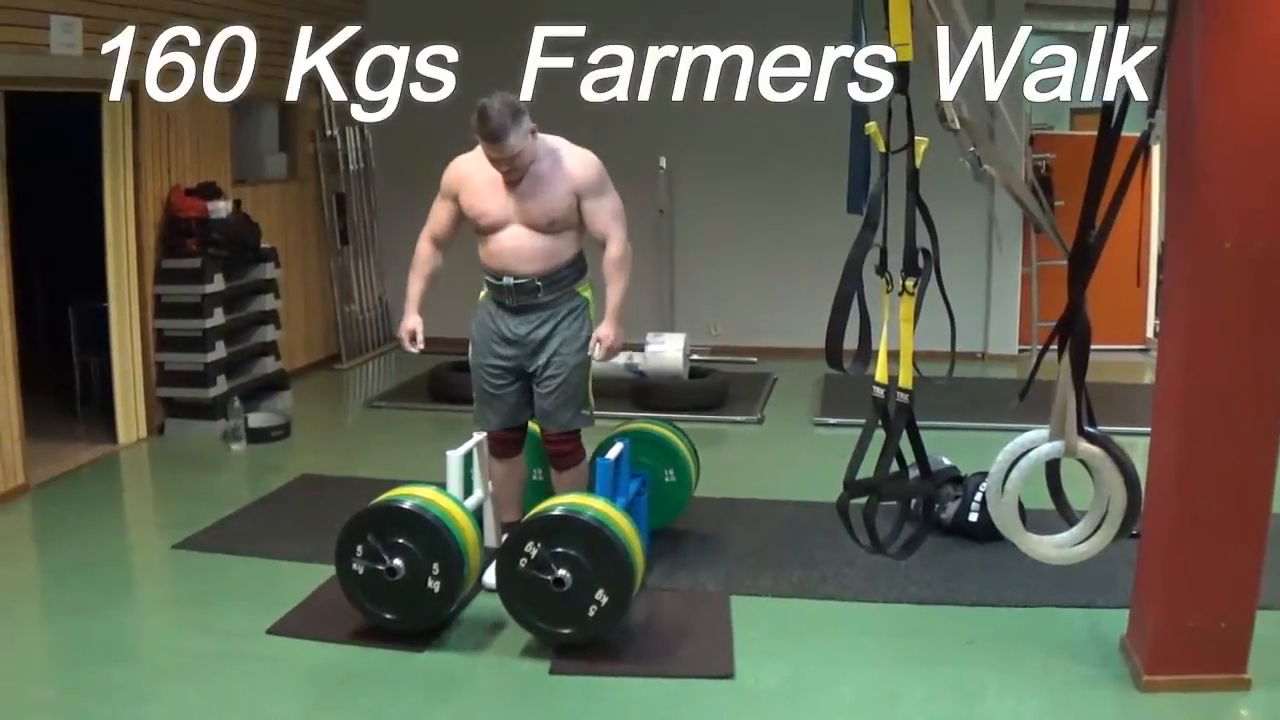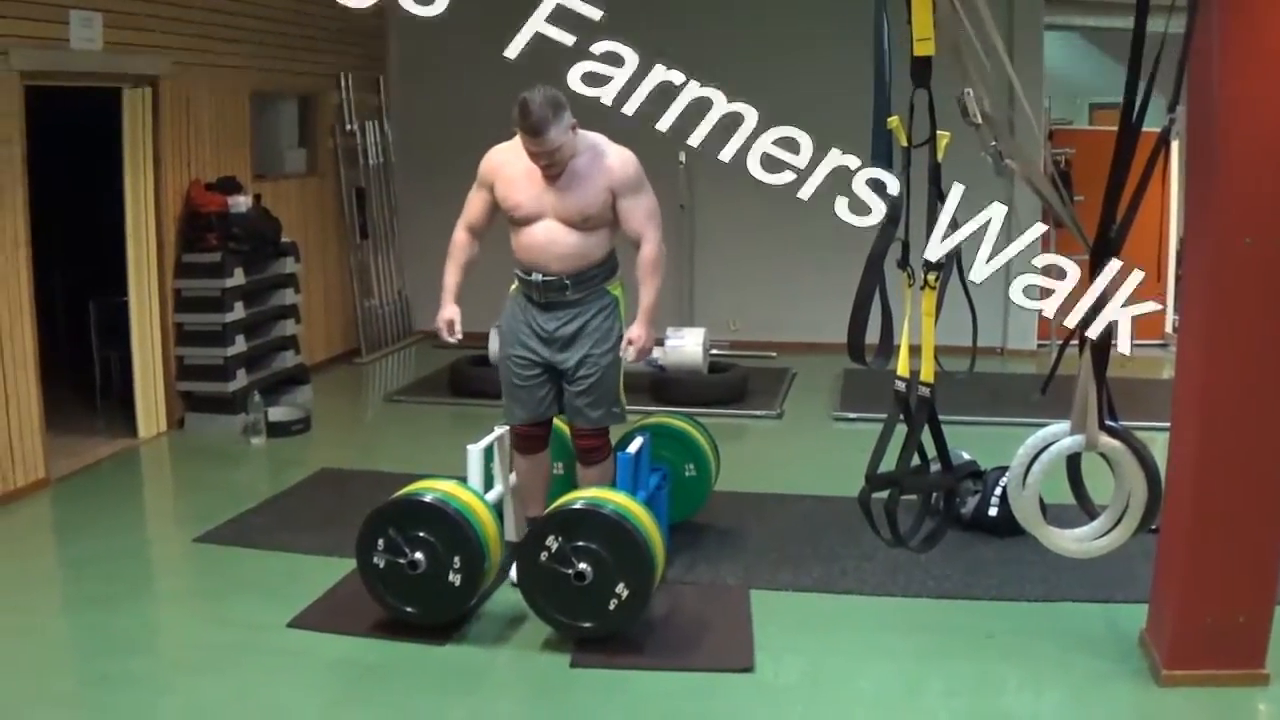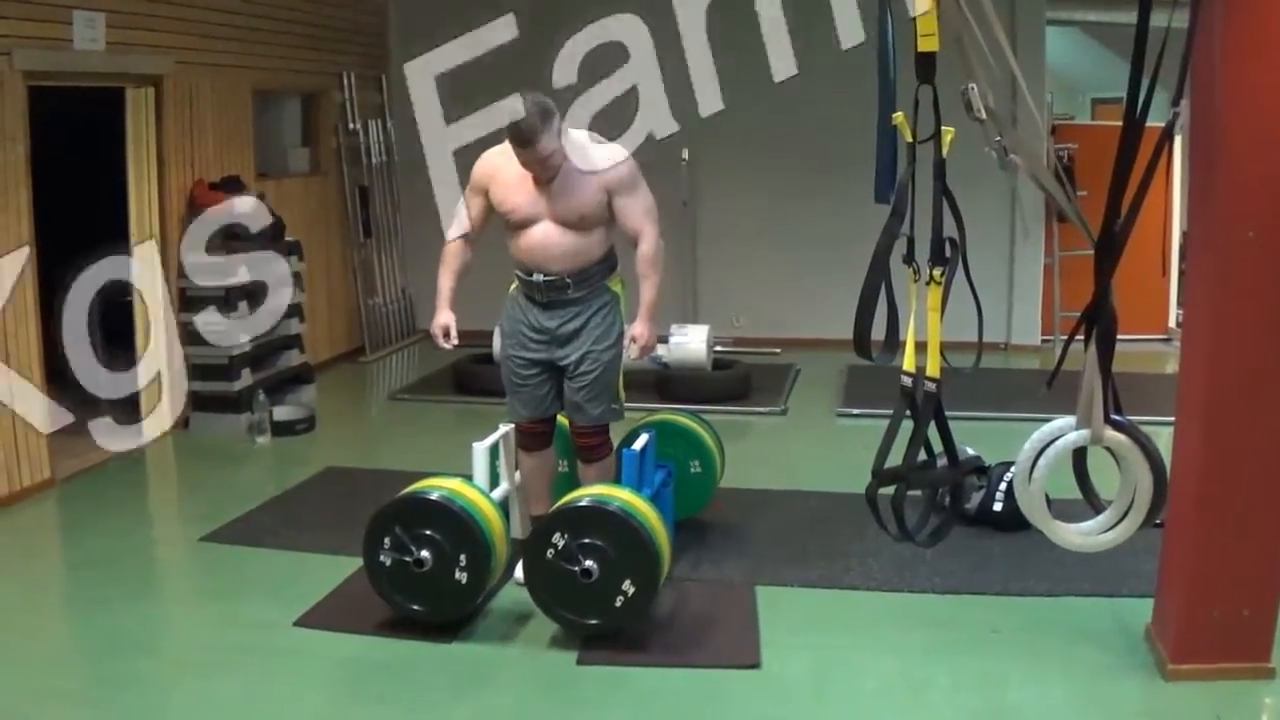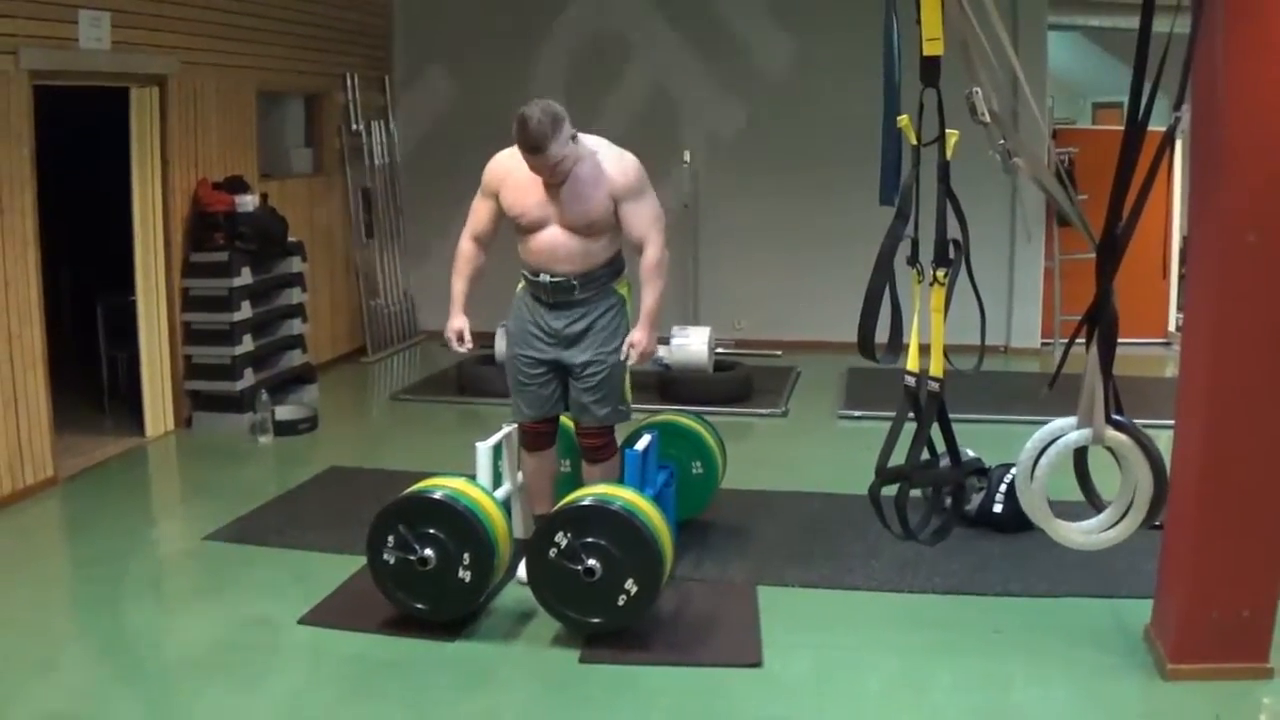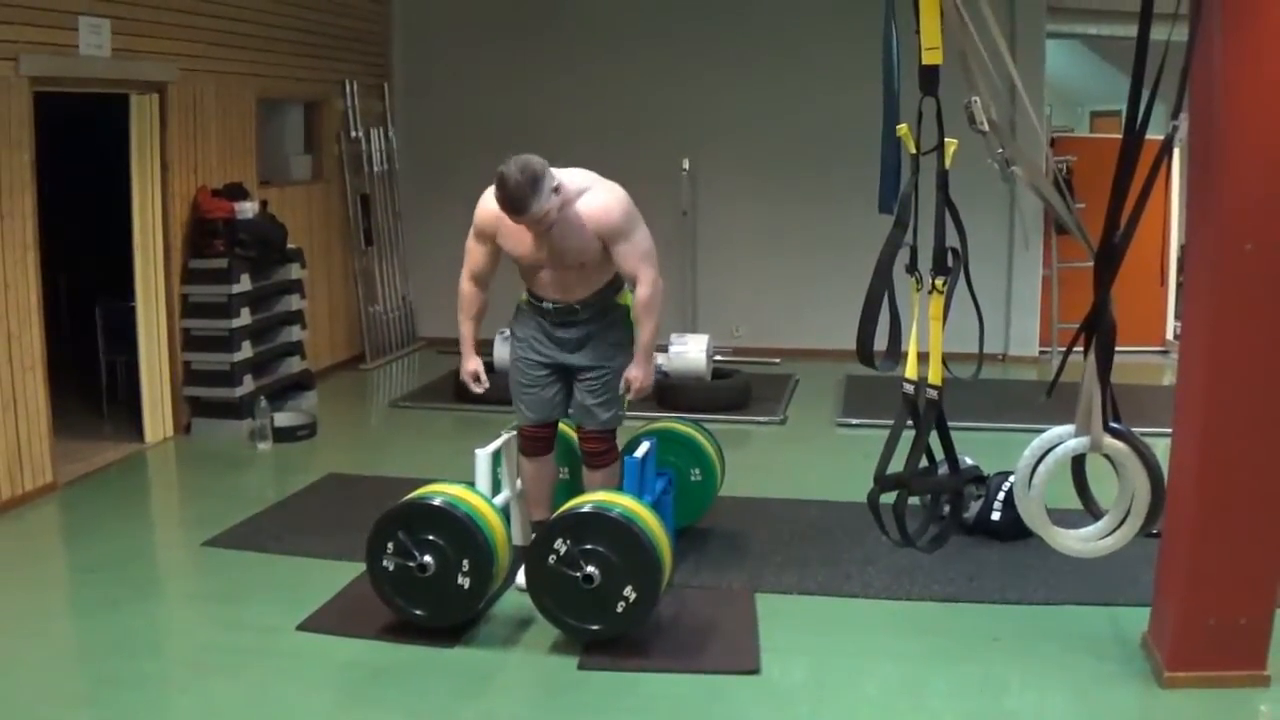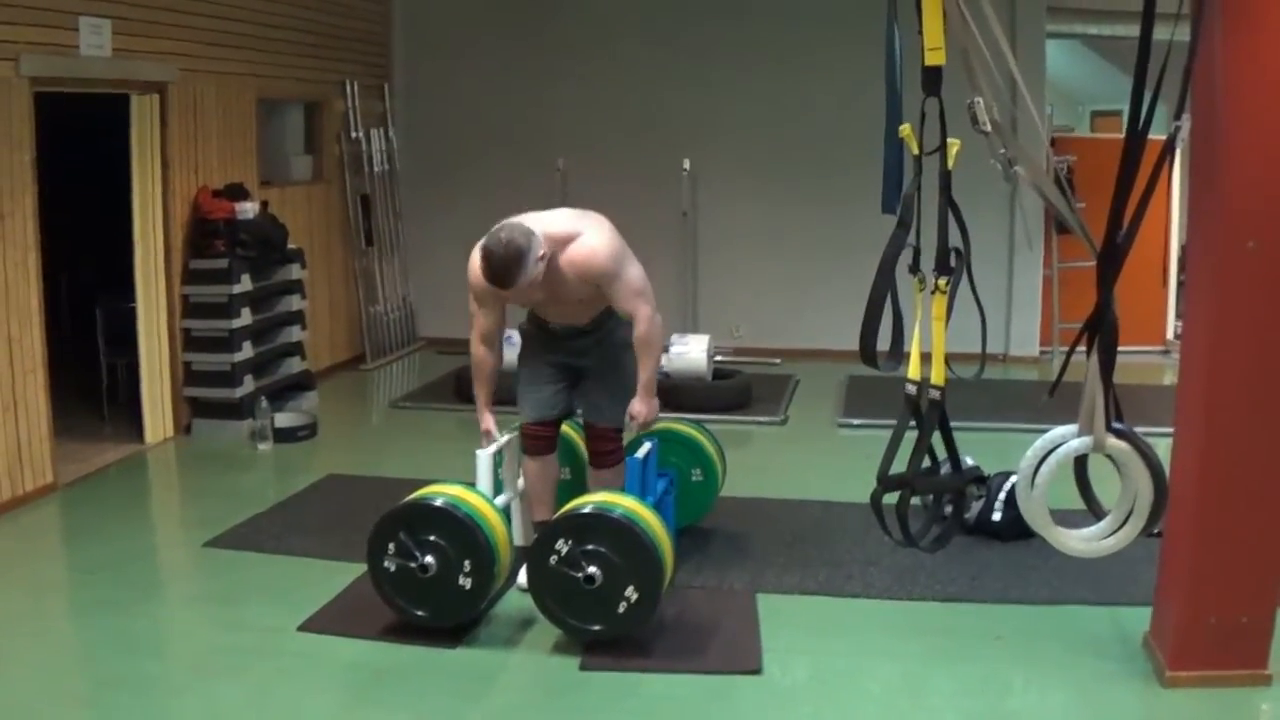
dt=0.5s
person 1, frame 1
left shoulder: (579, 167)
right shoulder: (461, 173)
left elbow: (615, 242)
right elbow: (432, 241)
left wrist: (611, 317)
right wrist: (412, 307)
left hip: (562, 309)
right hip: (496, 311)
left knee: (561, 435)
right knee: (502, 434)
right ankle: (511, 542)
person 1, frame 2
left shoulder: (616, 165)
right shoulder: (498, 163)
left elbow: (650, 243)
right elbow: (468, 230)
left wrist: (644, 318)
right wrist: (449, 297)
left hip: (590, 306)
right hip: (525, 305)
left knee: (590, 432)
right knee: (526, 429)
person 1, frame 3
left shoulder: (609, 163)
right shoulder: (490, 167)
left elbow: (647, 238)
right elbow: (459, 235)
left wrist: (645, 315)
right wrist: (444, 303)
left hip: (591, 304)
right hip: (526, 305)
left knee: (590, 429)
right knee: (530, 427)
person 1, frame 4
left shoulder: (618, 169)
right shoulder: (501, 170)
left elbow: (653, 246)
right elbow: (473, 240)
left wrist: (645, 322)
right wrist: (457, 308)
left hip: (597, 307)
right hip: (532, 307)
left knee: (595, 431)
right knee: (534, 427)
person 1, frame 5
left shoulder: (606, 204)
right shoulder: (490, 210)
left elbow: (647, 280)
right elbow: (473, 281)
left wrist: (643, 358)
right wrist: (468, 350)
left hip: (600, 323)
right hip: (535, 322)
left knee: (596, 437)
right knee: (533, 433)
person 1, frame 6
left shoulder: (594, 248)
right shoulder: (481, 267)
left elbow: (646, 315)
right elbow: (485, 342)
left wrist: (645, 393)
right wrist: (483, 409)
left hip: (607, 332)
right hip: (545, 334)
left knee: (603, 435)
right knee: (536, 431)
